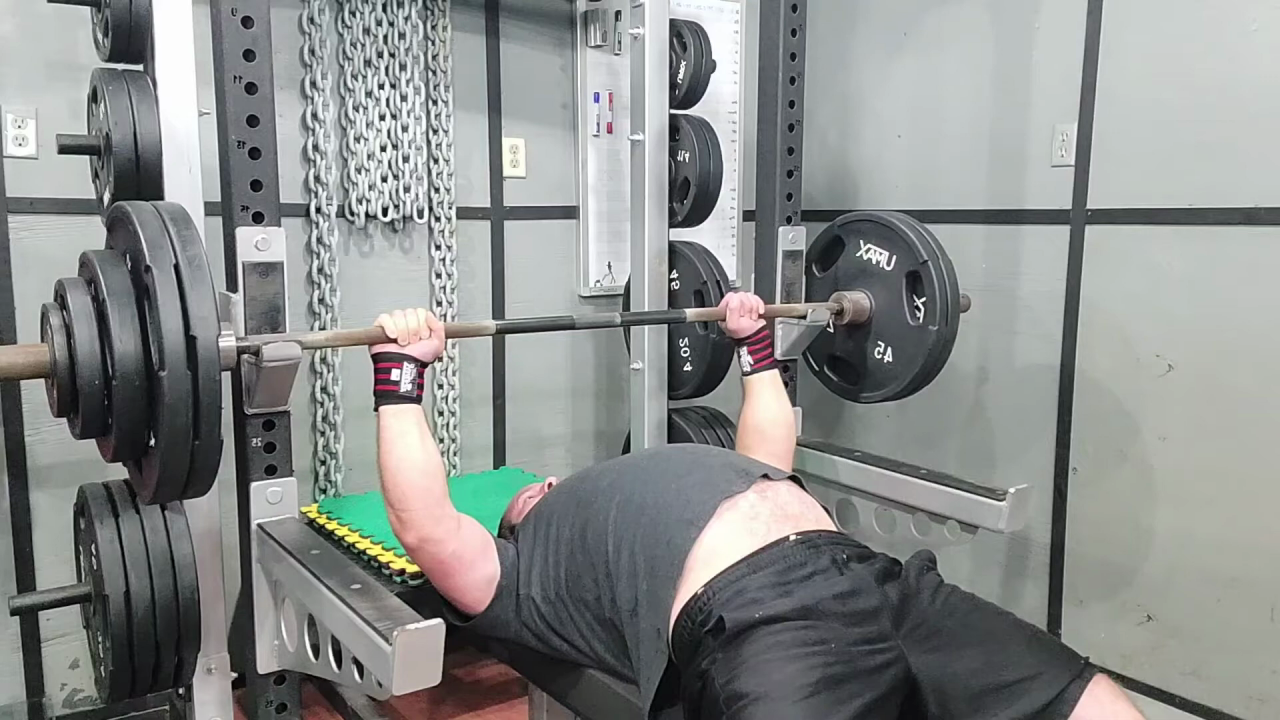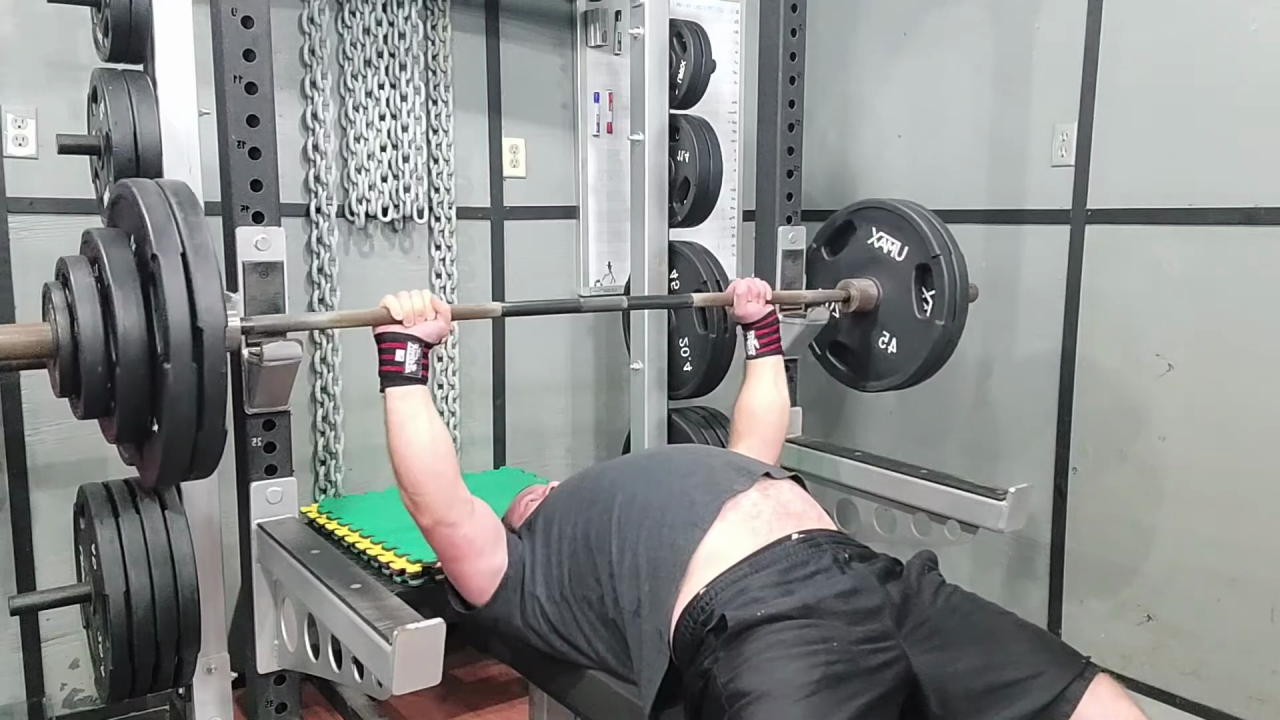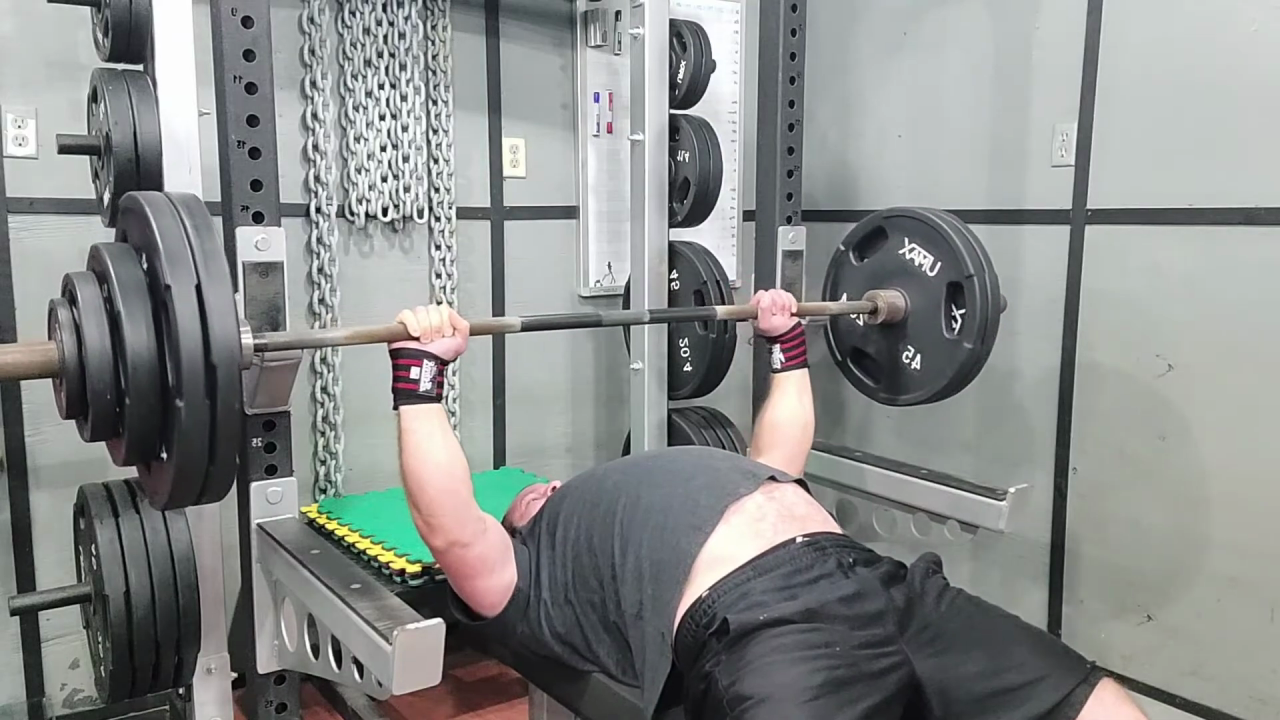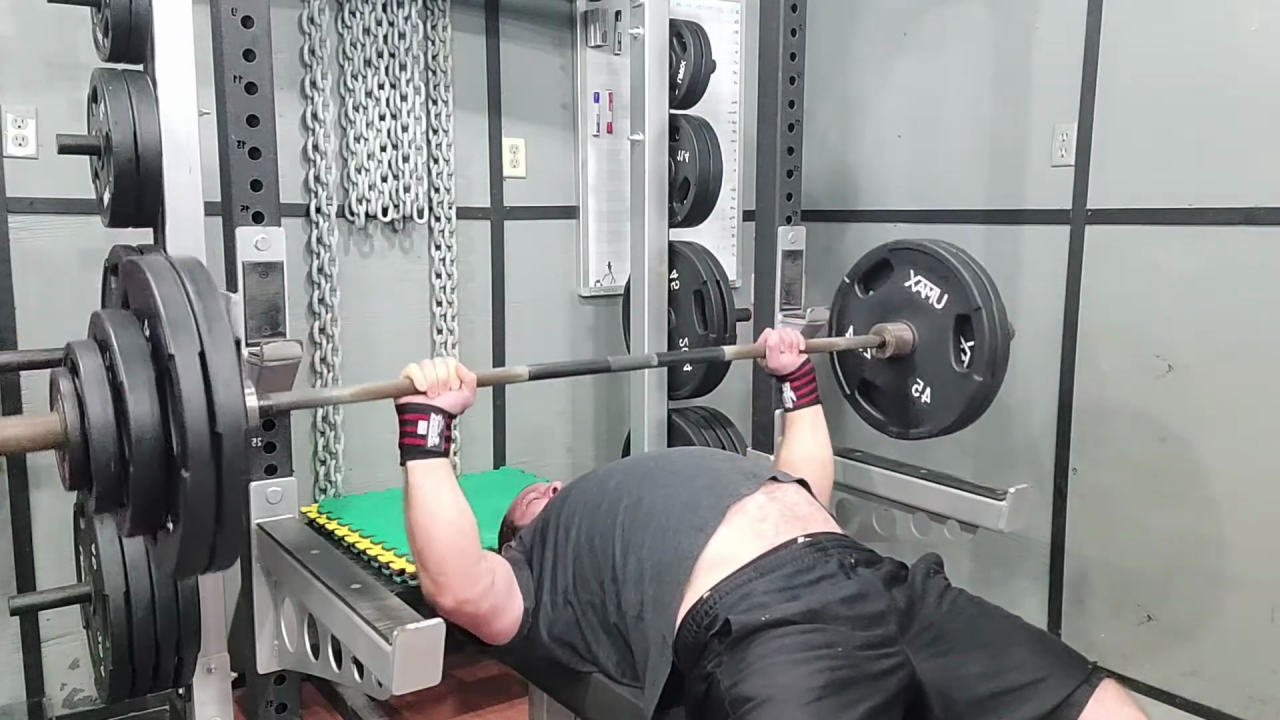
dt=1s
person 1, frame 1
left shoulder: (631, 498)
right shoulder: (526, 570)
left elbow: (769, 461)
right elbow: (427, 529)
left wrist: (756, 347)
right wrist: (401, 375)
left hip: (880, 583)
right hip: (748, 624)
person 1, frame 2
left shoulder: (637, 498)
right shoulder: (527, 573)
left elbow: (757, 446)
right elbow: (440, 506)
left wrist: (760, 329)
right wrist: (404, 356)
left hip: (878, 582)
right hip: (751, 624)
person 1, frame 3
left shoulder: (642, 499)
right shoulder: (532, 574)
left elbow: (779, 460)
right elbow: (451, 529)
left wrist: (786, 343)
right wrist: (421, 373)
left hip: (882, 585)
right hip: (753, 629)
person 1, frame 4
left shoulder: (637, 501)
right shoulder: (537, 572)
left elbow: (807, 490)
right elbow: (459, 587)
left wrist: (795, 380)
right wrist: (428, 426)
left hip: (885, 586)
right hip: (754, 629)
